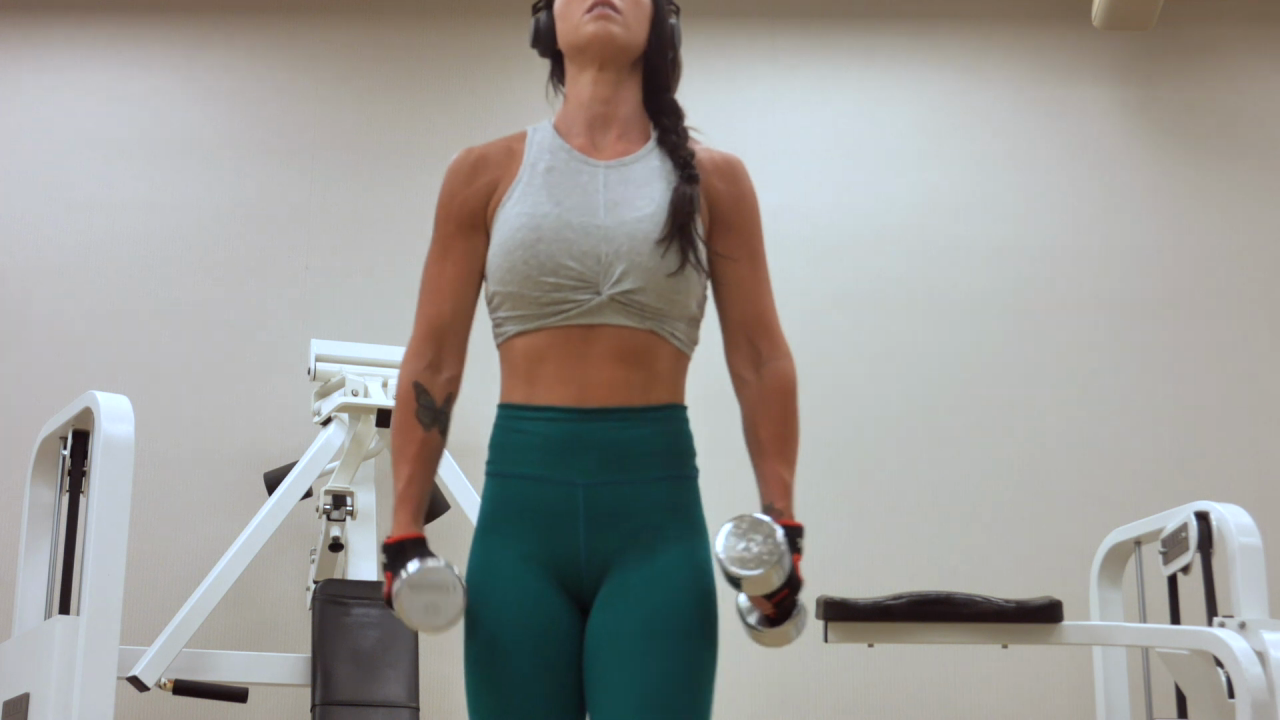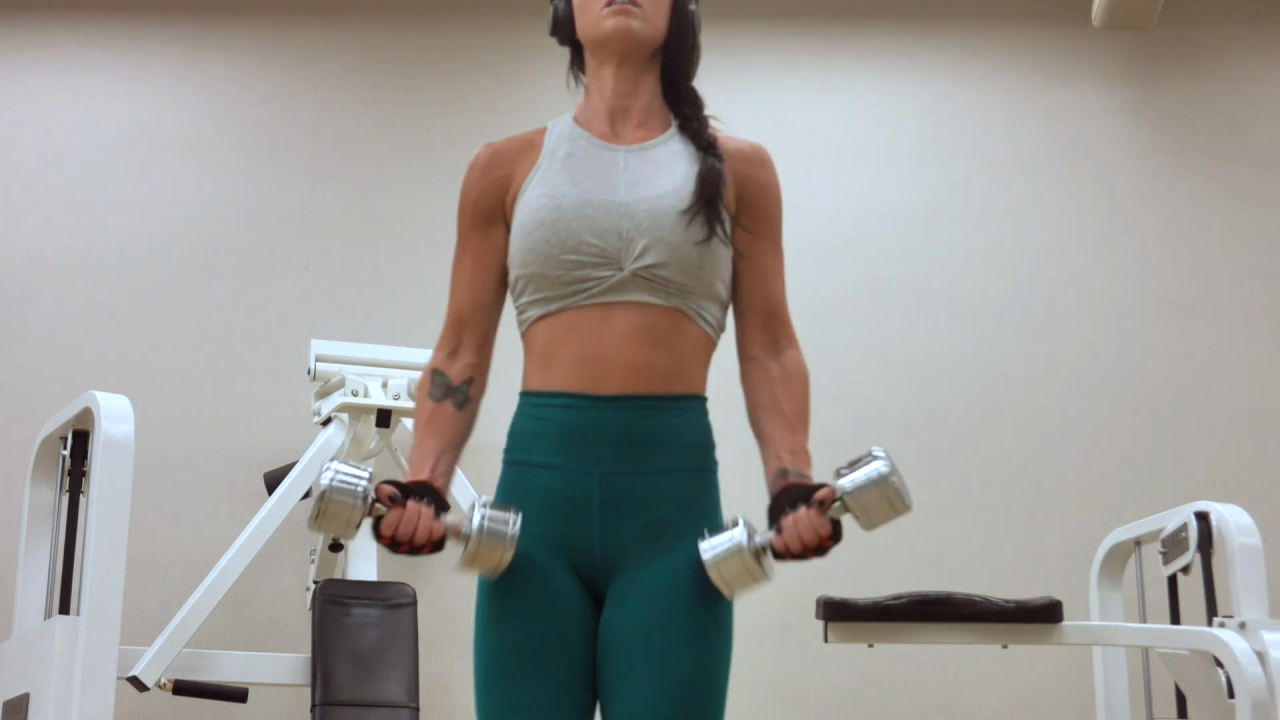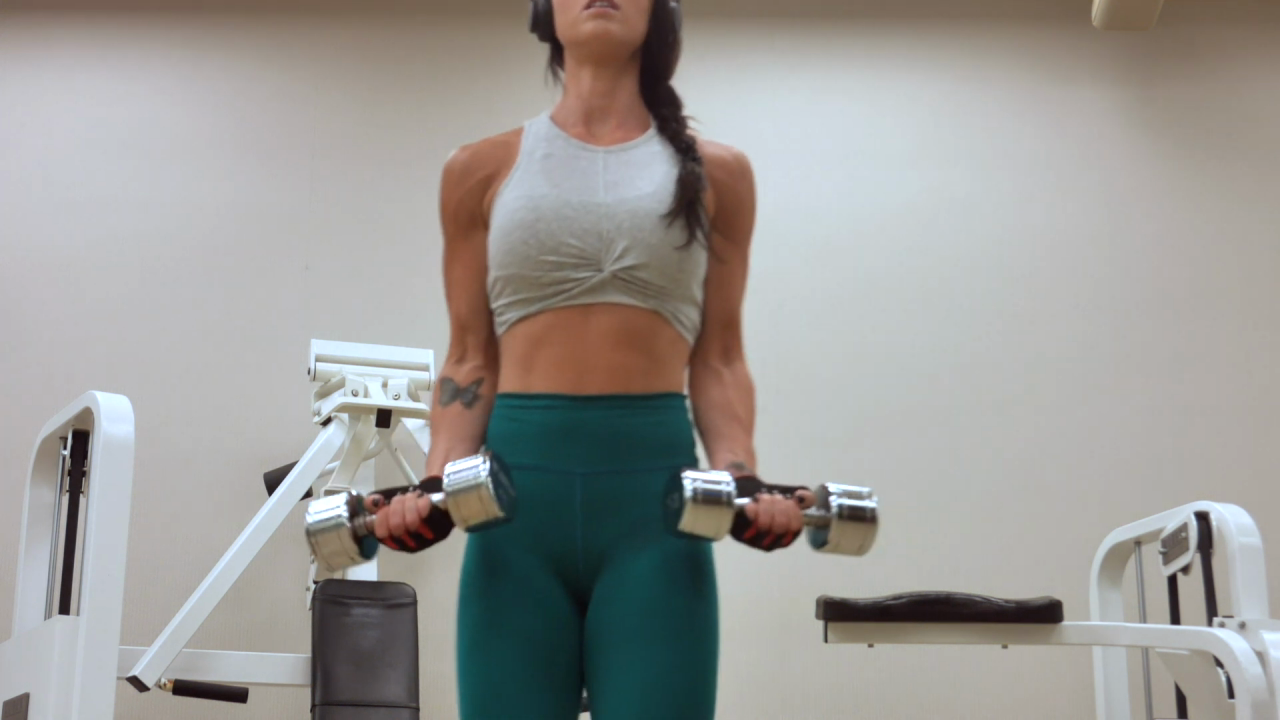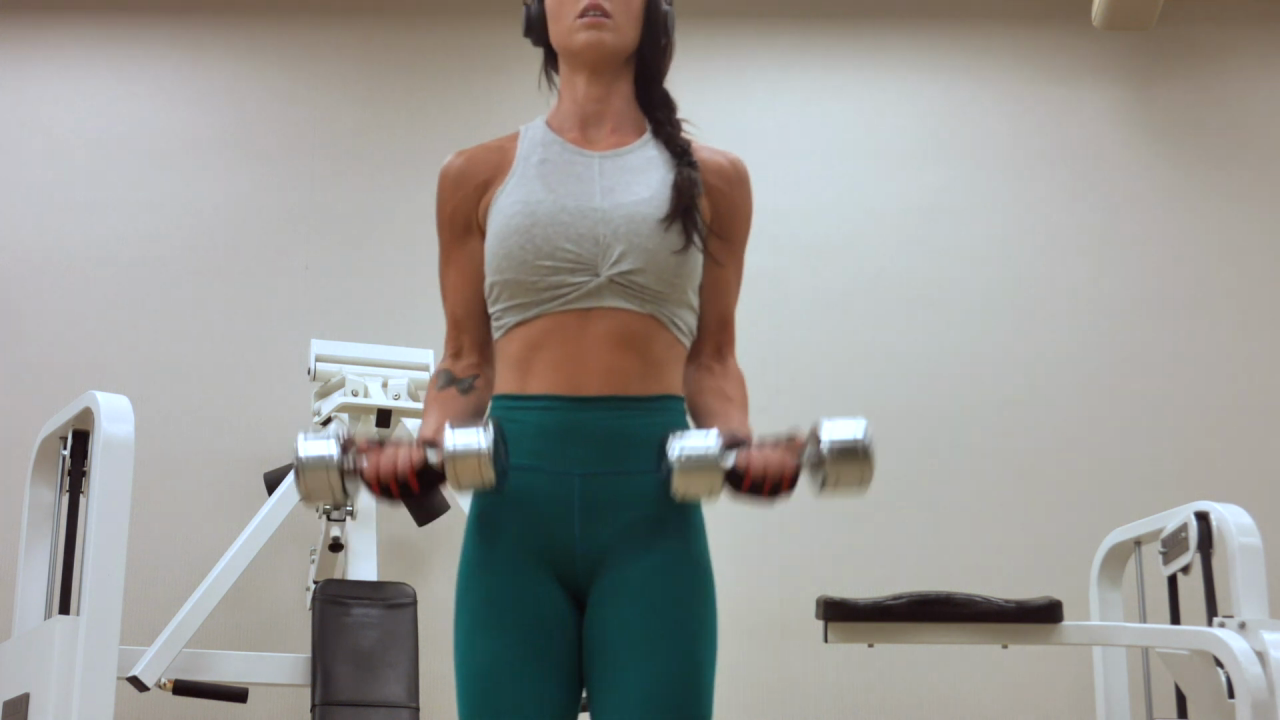
dt=0.4s
person 1, frame 1
left shoulder: (712, 180)
right shoulder: (485, 174)
left elbow: (760, 359)
right elbow: (433, 361)
left wrist: (781, 521)
right wrist: (404, 527)
left hip: (655, 508)
right hip: (522, 504)
person 1, frame 2
left shoulder: (736, 168)
right shoulder: (504, 169)
left elbow: (769, 349)
right elbow: (462, 352)
left wrist: (789, 484)
right wrist: (425, 484)
left hip: (673, 492)
right hip: (538, 485)
person 1, frame 3
left shoulder: (715, 173)
right shoulder: (481, 170)
left elbow: (718, 360)
right elbow: (471, 359)
left wrist: (742, 479)
right wrist: (436, 481)
left hip: (653, 495)
right hip: (519, 493)
person 1, frame 4
left shoulder: (711, 177)
right shoulder: (477, 175)
left elbow: (710, 356)
right elbow: (467, 356)
left wrist: (741, 444)
right wrist: (425, 443)
left hip: (653, 501)
right hip: (517, 496)
